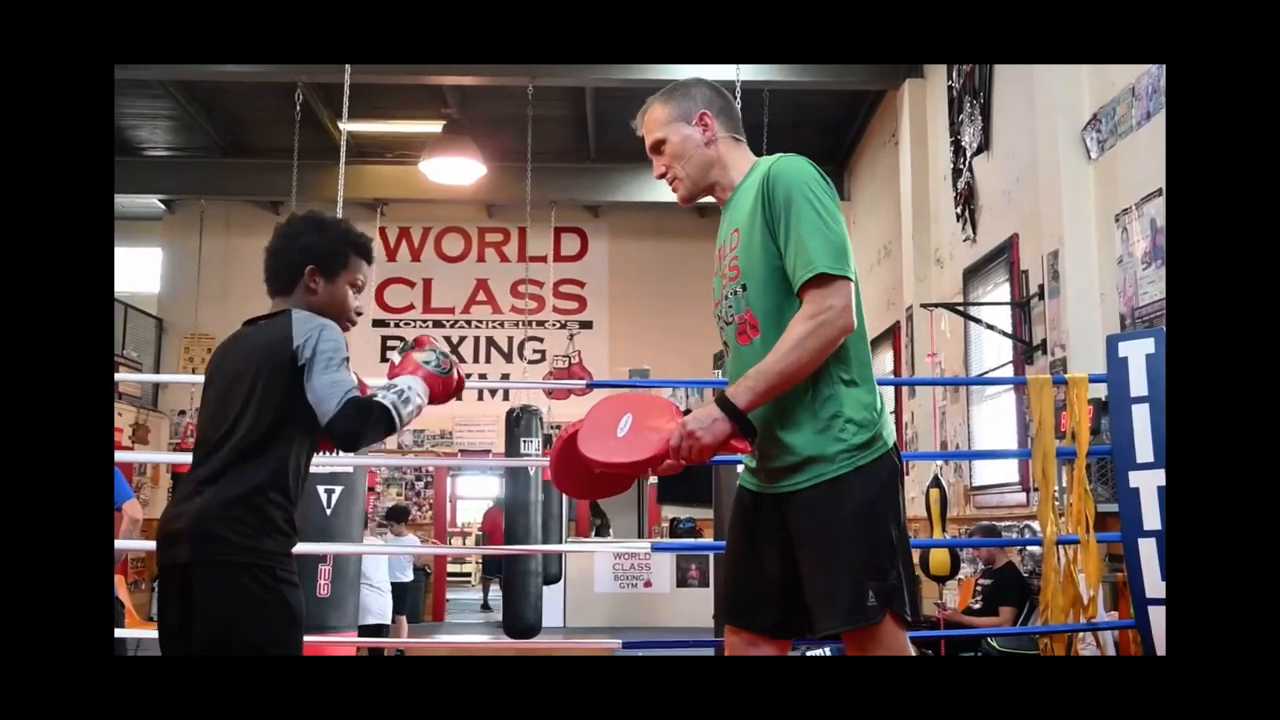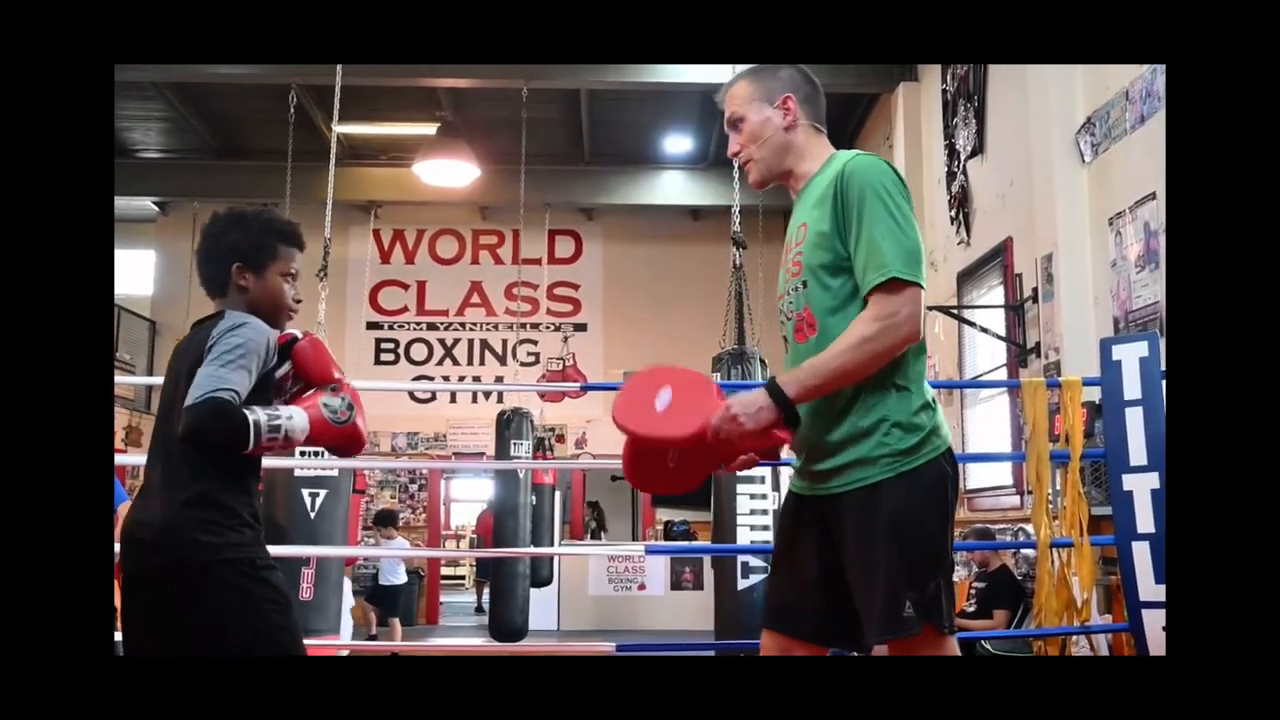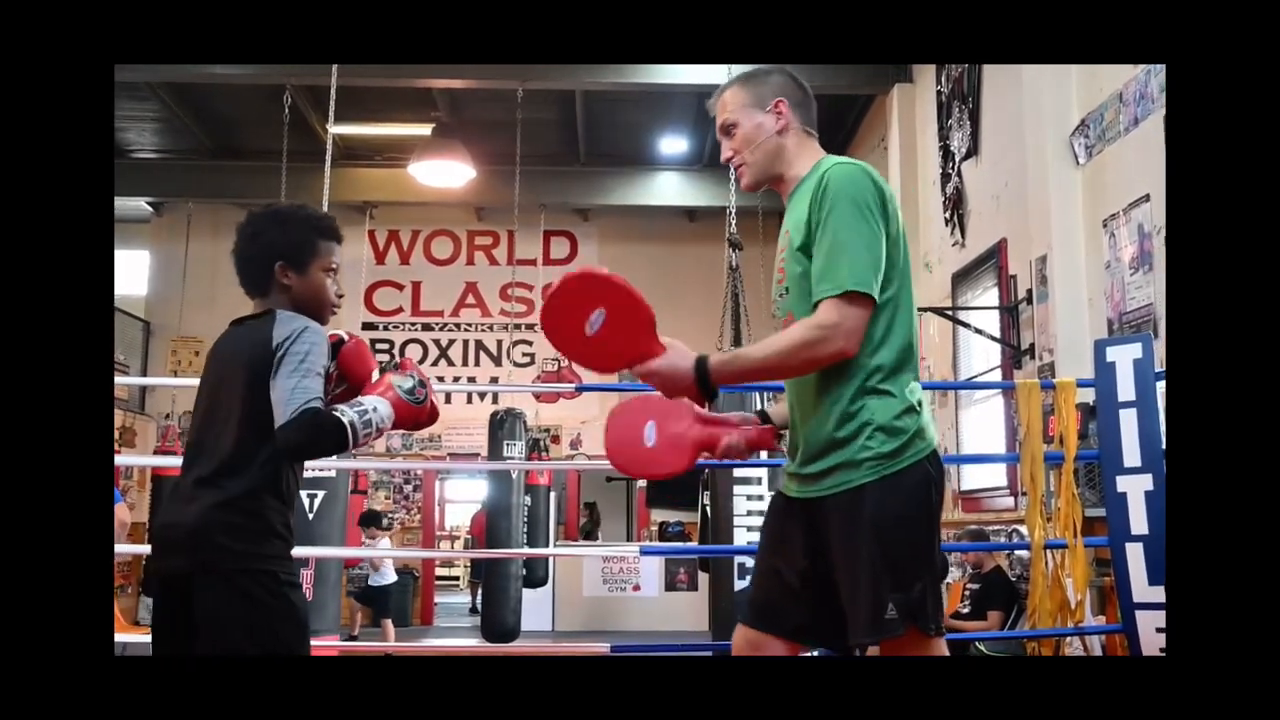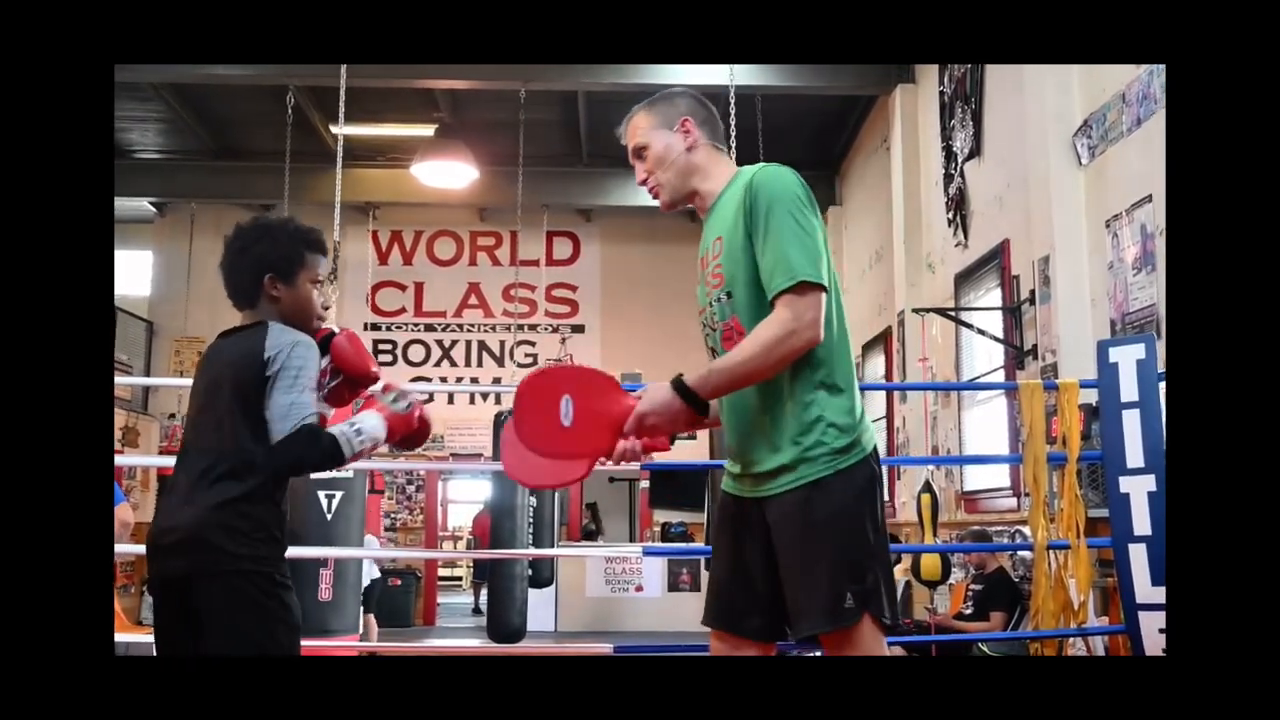
dt=0.5s
person 1, frame 1
left shoulder: (785, 178)
right shoulder: (733, 221)
left elbow: (832, 314)
left wrist: (728, 408)
right wrist: (693, 425)
left hip: (839, 462)
right hip: (767, 474)
left knee: (876, 637)
right knee: (749, 640)
person 1, frame 2
left shoulder: (861, 177)
right shoulder: (806, 211)
left elbow: (898, 319)
left wrist: (776, 395)
right wrist: (764, 424)
left hip: (889, 469)
right hip: (819, 476)
left knee: (918, 644)
right knee: (785, 642)
person 1, frame 3
left shoulder: (843, 182)
right shoulder: (804, 208)
left elbow: (838, 335)
left wrist: (704, 372)
right wrist: (766, 421)
left hip: (877, 469)
right hip: (810, 478)
left knee: (908, 646)
right knee: (758, 645)
person 1, frame 4
left shoulder: (767, 186)
right shoulder: (715, 231)
left elbow: (802, 325)
left wrist: (683, 394)
right wrist: (666, 424)
left hip: (821, 465)
right hip: (750, 479)
left knee: (852, 640)
right knee: (734, 642)
person 2, frame 1
left shoulder: (234, 345)
right shoulder: (315, 331)
right elbow: (349, 427)
right wrist: (418, 379)
left hip: (189, 531)
right hip: (244, 540)
person 2, frame 2
left shoulder: (194, 340)
right shoulder: (246, 331)
right elbow: (209, 419)
left wrist: (281, 388)
right wrist: (307, 420)
left hip: (149, 535)
right hip: (212, 538)
person 2, frame 3
left shoulder: (230, 341)
right shoulder: (299, 332)
right elbow: (301, 434)
left wrist: (331, 394)
right wrist: (387, 404)
left hip: (180, 535)
right hip: (242, 545)
person 2, frame 4
left shoulder: (218, 352)
right shoulder: (290, 345)
right elbow: (296, 451)
left wrist: (324, 395)
right wrist: (380, 420)
left hip: (174, 540)
right hip: (237, 549)
